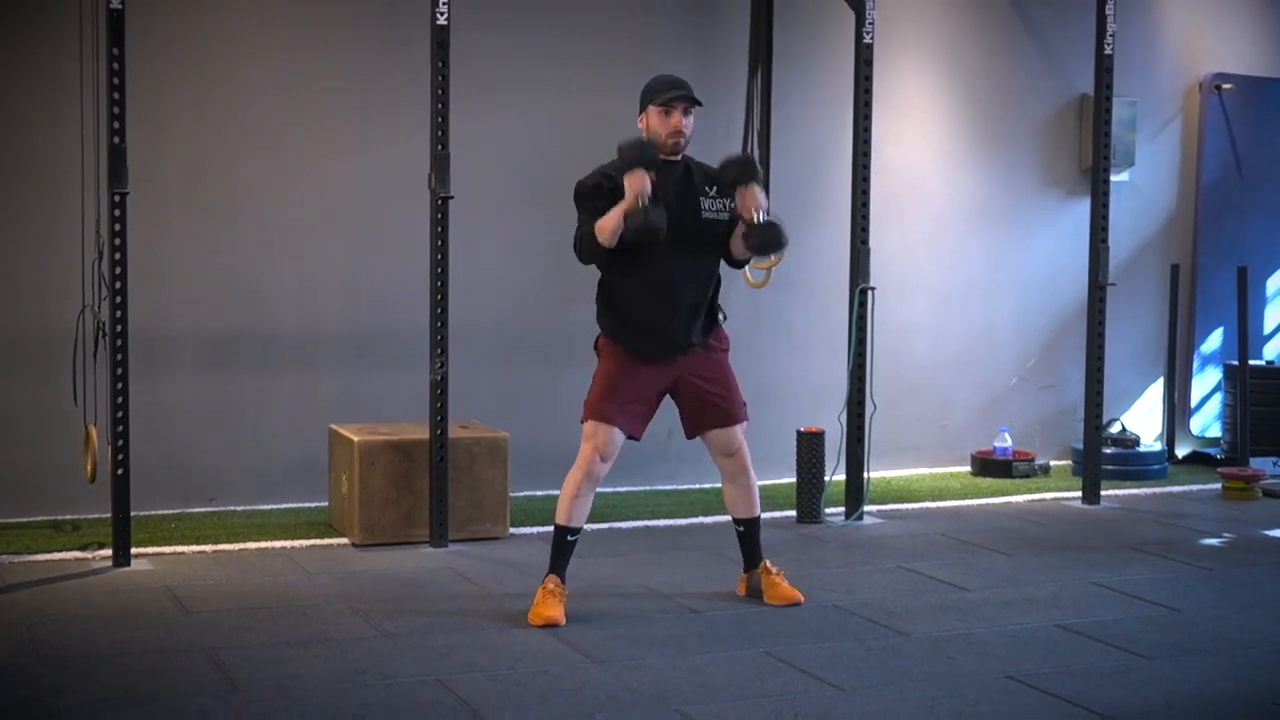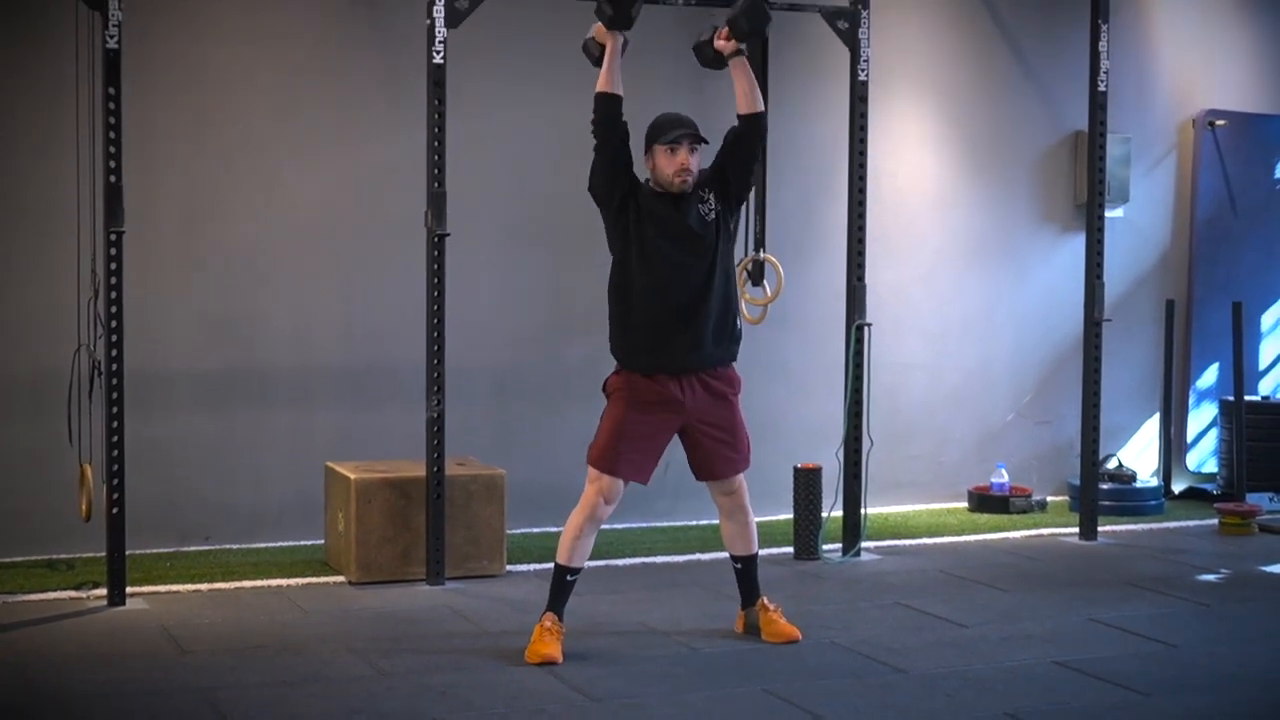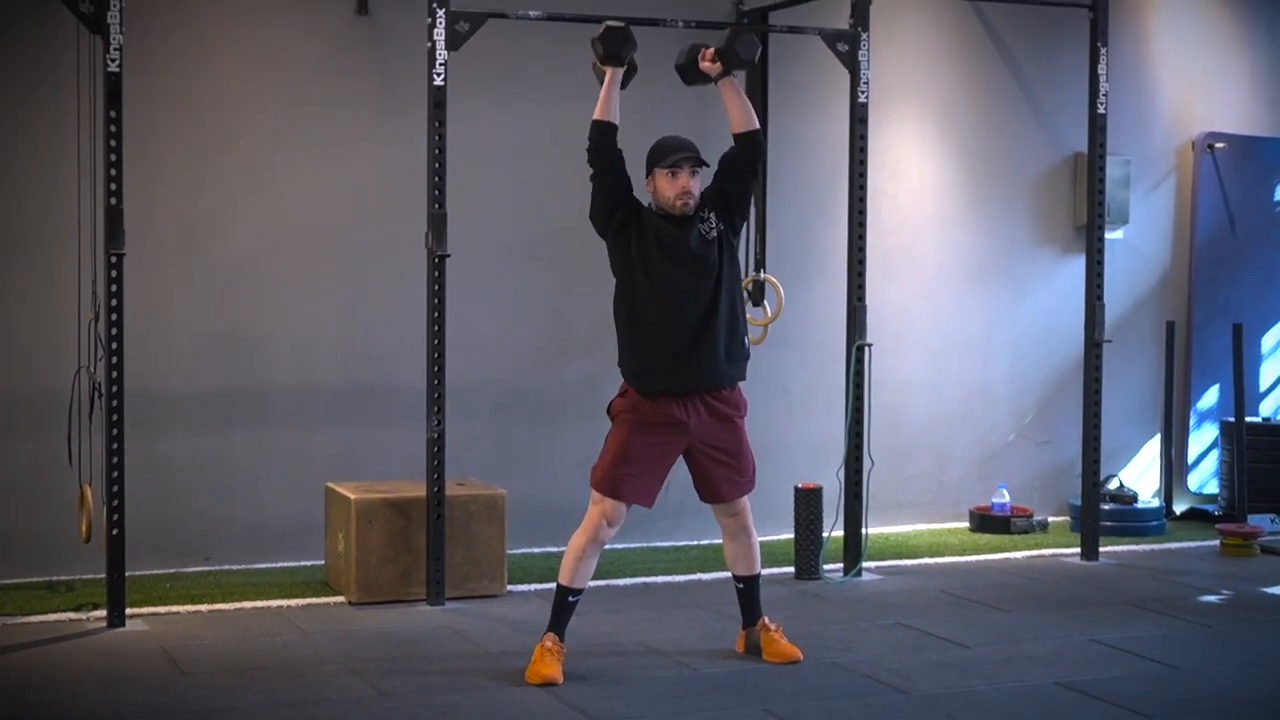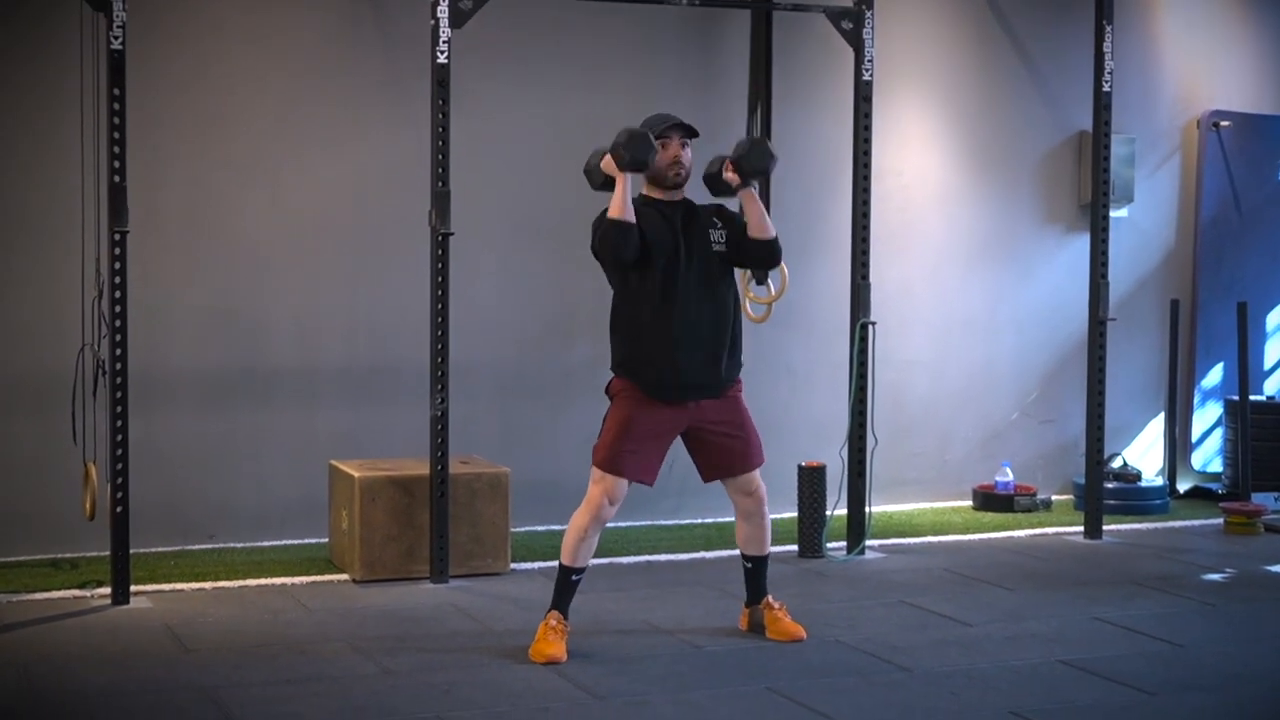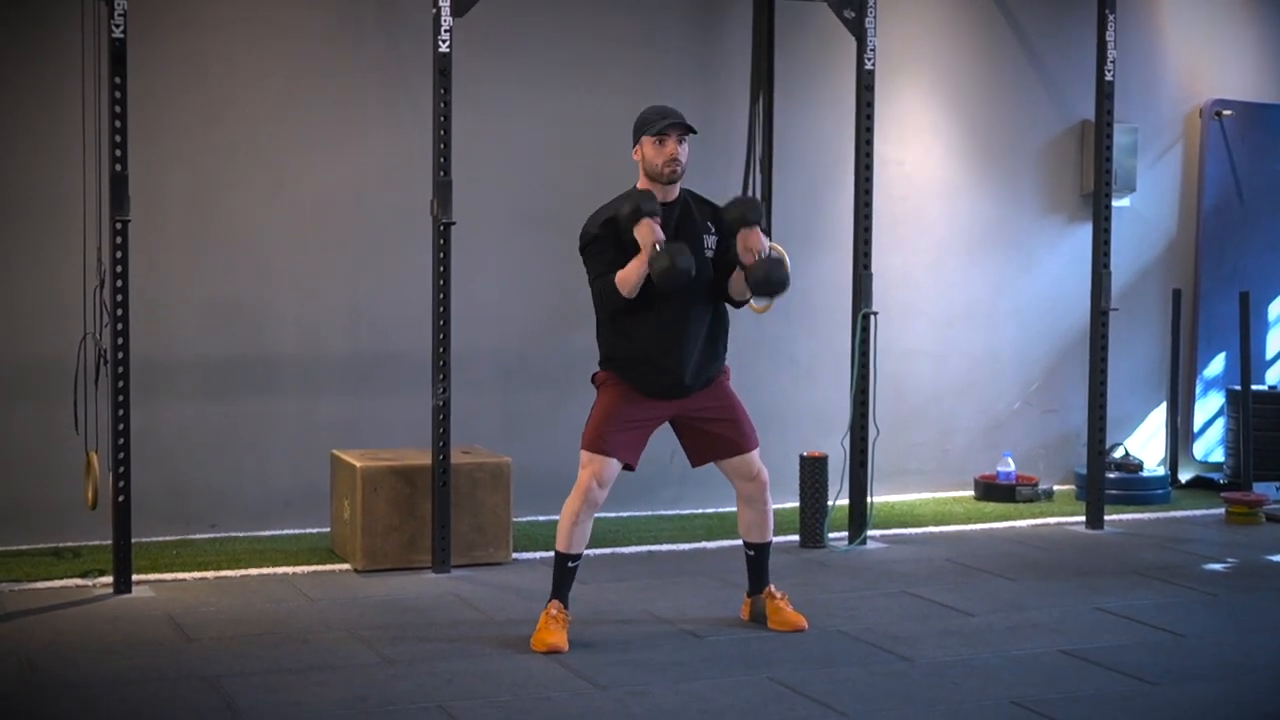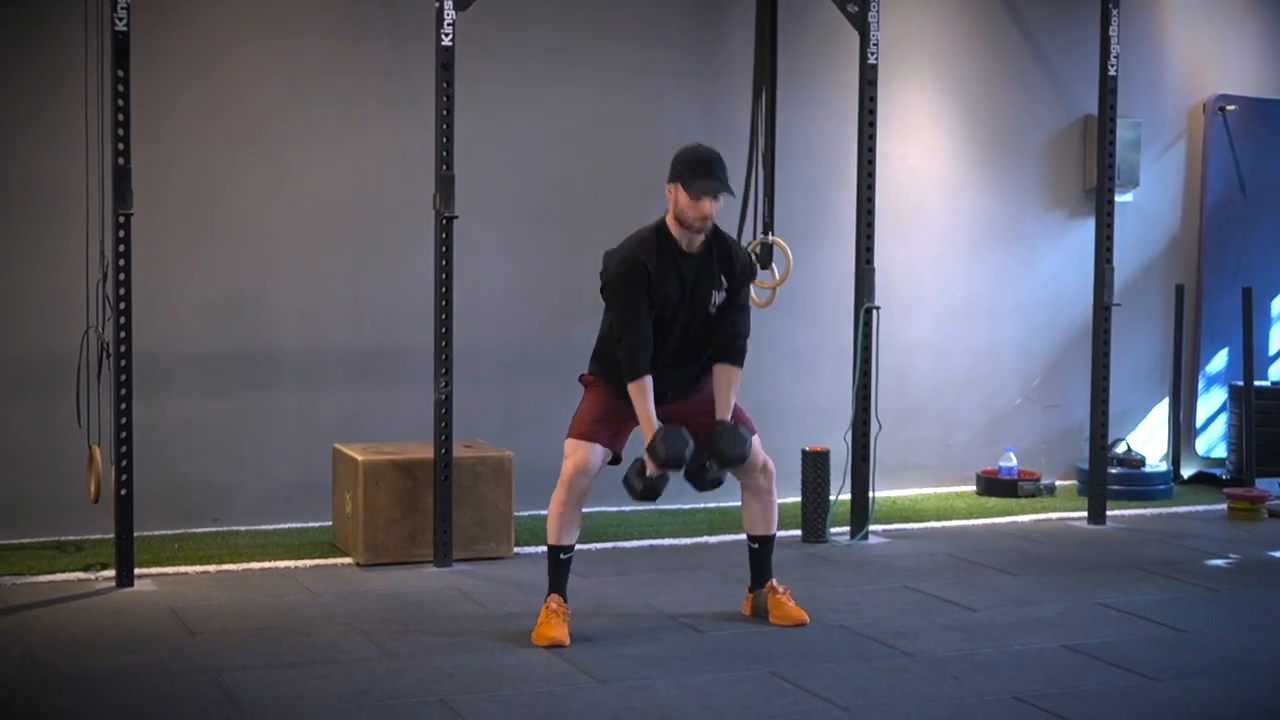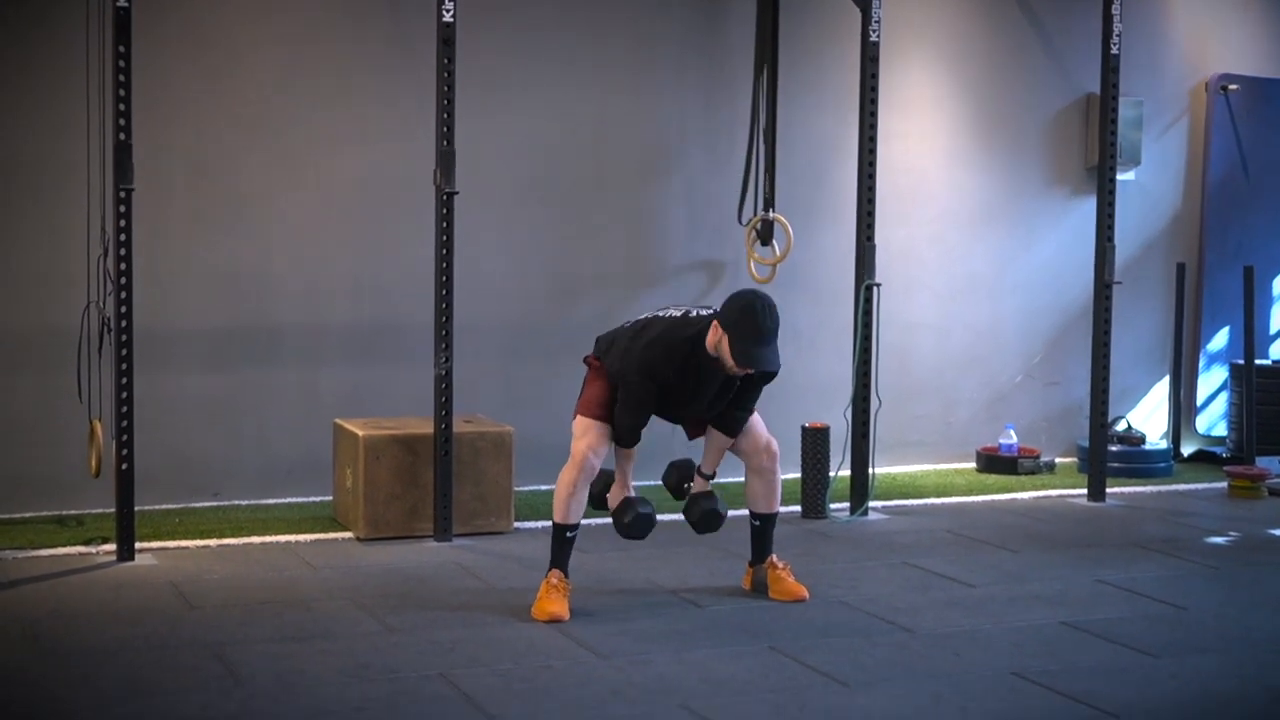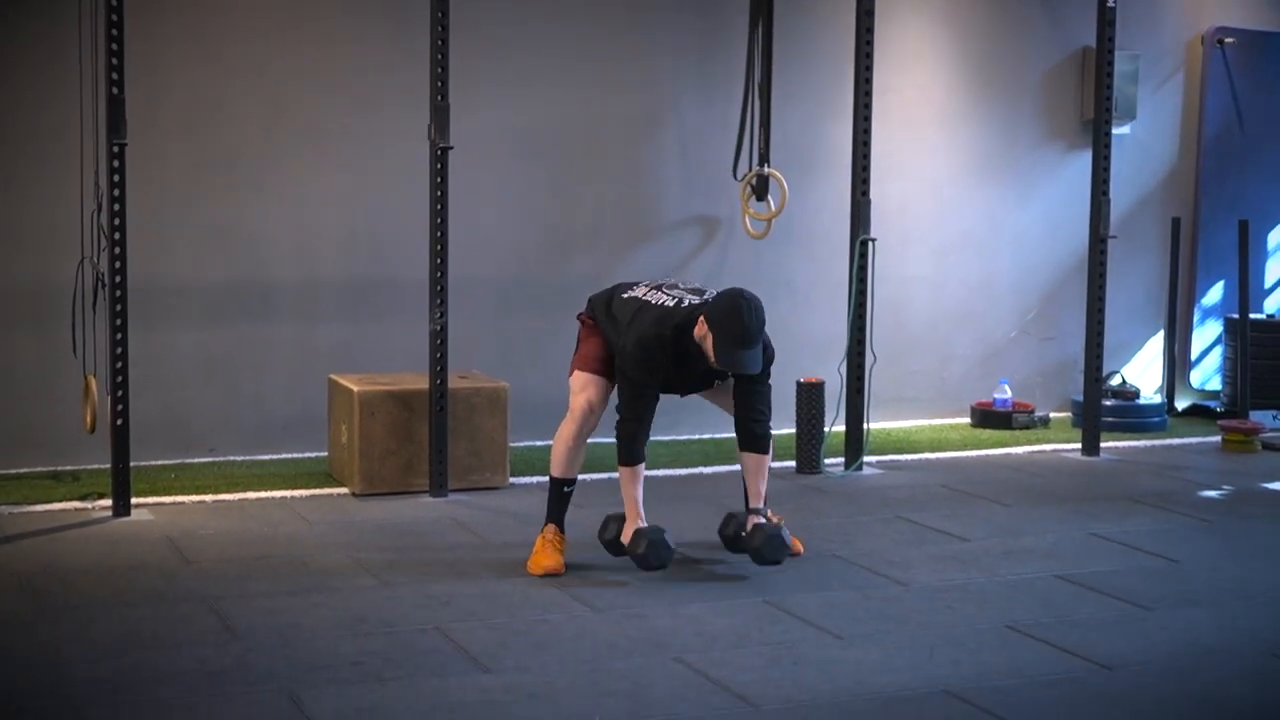
dt=0.3s
person 1, frame 1
left shoulder: (711, 183)
right shoulder: (611, 181)
left elbow: (737, 255)
right elbow: (588, 249)
left wrist: (751, 219)
right wrist: (627, 204)
left hip: (700, 345)
right hip: (630, 346)
left knee: (736, 454)
right knee: (594, 457)
left ankle: (756, 571)
right ankle: (553, 582)
person 1, frame 2
left shoulder: (719, 198)
right shoulder: (626, 203)
left elbow: (750, 133)
right elbow: (608, 133)
left wrist: (737, 60)
right wrist: (611, 50)
left hip: (712, 381)
right hip: (643, 383)
left knee: (734, 497)
right knee: (599, 499)
left ankle: (754, 609)
right ankle: (551, 620)
person 1, frame 3
left shoulder: (720, 218)
right shoulder: (628, 226)
left elbow: (749, 150)
right elbow: (603, 158)
left wrist: (725, 79)
right wrist: (611, 76)
left hip: (718, 403)
right hip: (649, 405)
left knee: (737, 517)
right knee: (602, 520)
left ankle: (755, 628)
right ankle: (553, 639)
person 1, frame 4
left shoulder: (715, 219)
right shoulder: (629, 217)
left elbow: (766, 255)
right elbow: (616, 256)
left wrist: (746, 188)
right wrist: (621, 180)
left hip: (716, 389)
right hip: (646, 391)
left knee: (753, 497)
right knee: (601, 500)
left ankle: (759, 607)
right ankle: (556, 619)
person 1, frame 5
left shoulder: (712, 217)
right shoulder: (610, 221)
left elbow: (734, 293)
right elbow: (609, 298)
left wrist: (750, 261)
right wrist: (645, 256)
left hip: (703, 378)
right hip: (631, 380)
left knee: (755, 480)
right knee: (591, 485)
left ankle: (760, 596)
right ankle: (556, 608)
person 1, frame 6
left shoulder: (732, 259)
right shoulder: (632, 260)
left elbow: (731, 346)
right elbow: (632, 351)
left wrist: (725, 424)
right wrist: (653, 435)
left hip: (693, 383)
right hip: (619, 381)
left knee: (760, 469)
right knee: (576, 473)
left ankle: (762, 590)
right ankle: (555, 601)
person 1, frame 7
left shoulder: (760, 362)
right shoulder: (654, 350)
left elbow: (729, 419)
right elbow: (628, 423)
left wrist: (704, 476)
right wrist: (622, 485)
right hip: (616, 369)
left knee: (765, 450)
right knee: (586, 453)
left ankle: (763, 565)
right ankle: (557, 577)
person 1, frame 8
left shoulder: (752, 345)
right shoulder: (646, 341)
left elbow: (755, 427)
right elbow: (633, 427)
left wrist: (755, 511)
right wrist: (634, 518)
left hip: (683, 347)
right hip: (609, 327)
left knee: (756, 412)
right knee: (585, 407)
left ankle: (760, 517)
right ankle: (553, 531)
